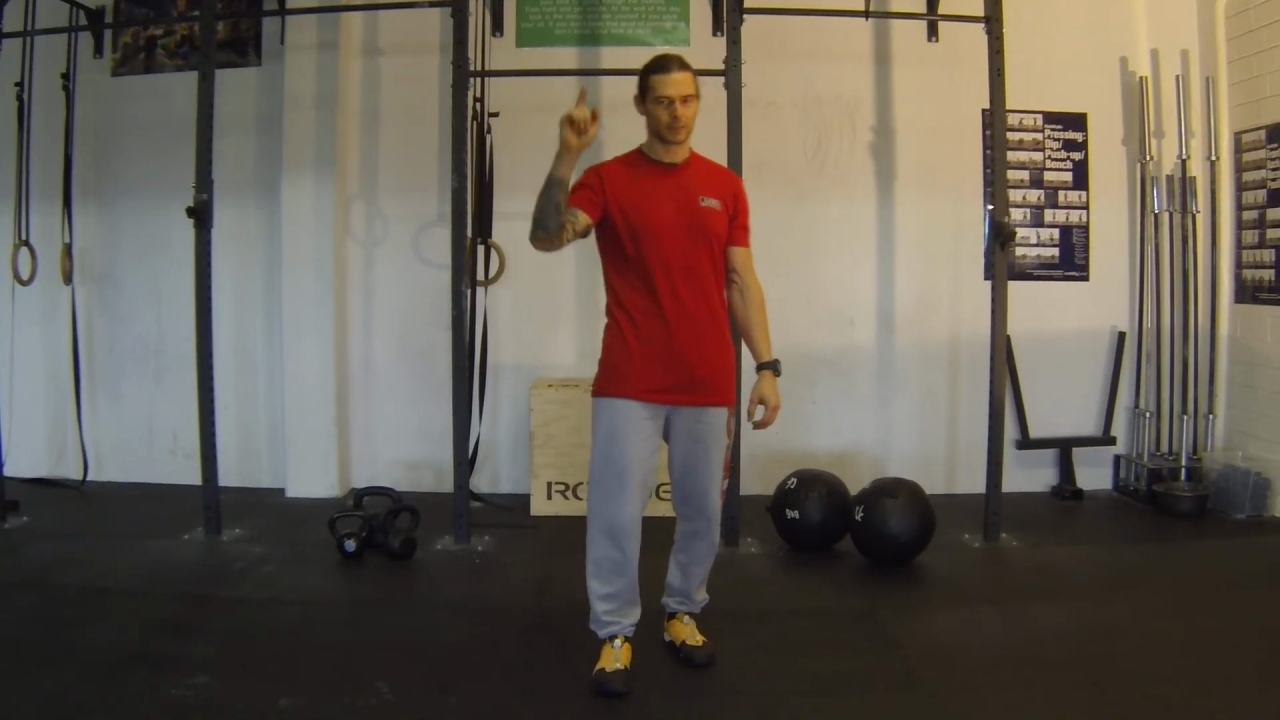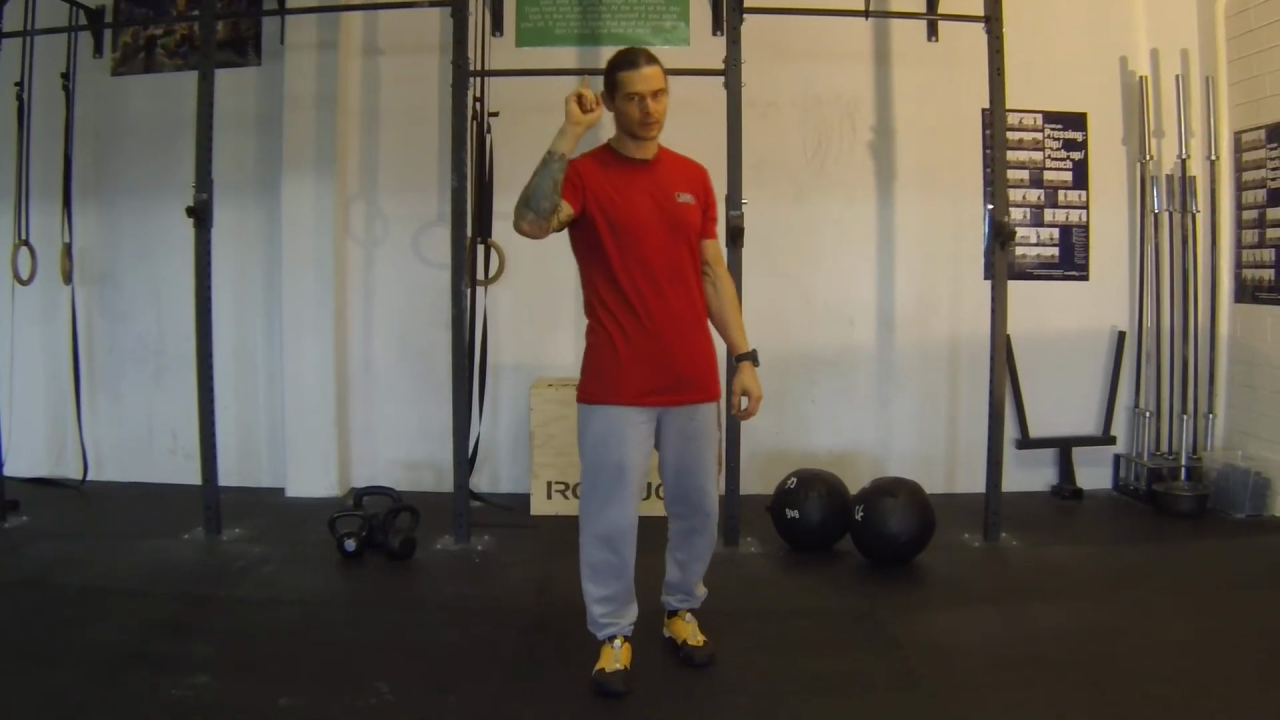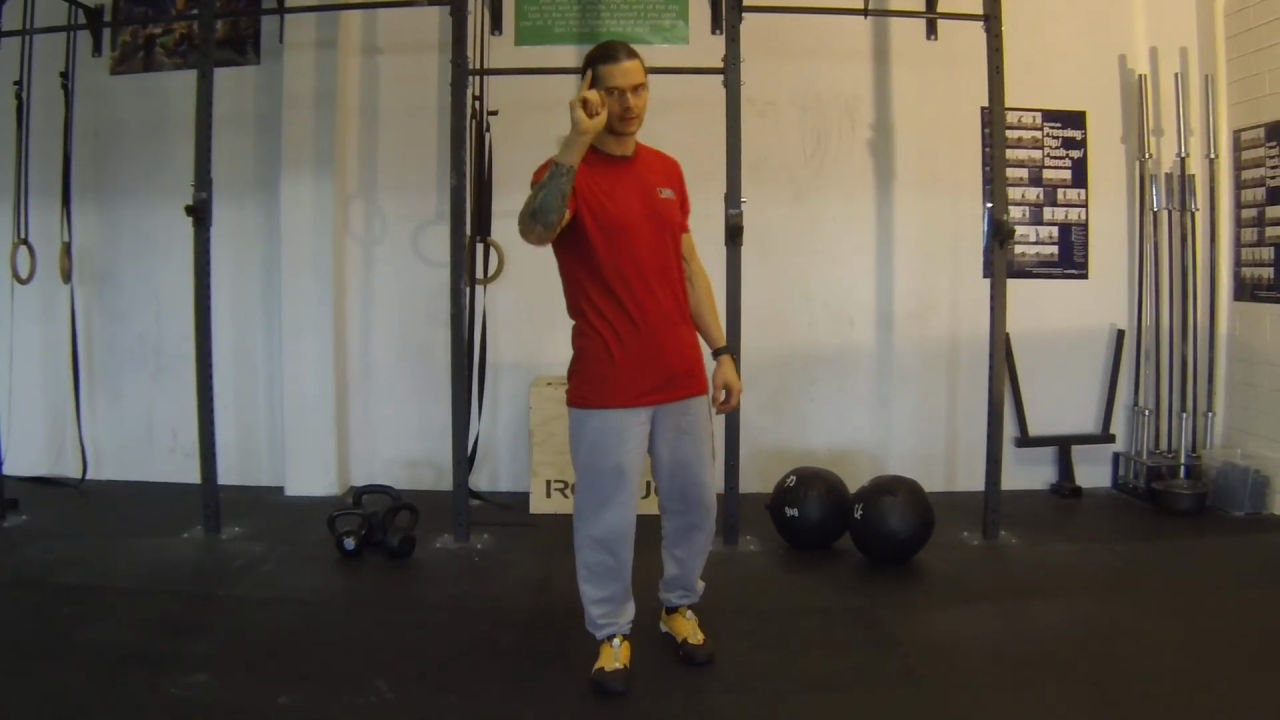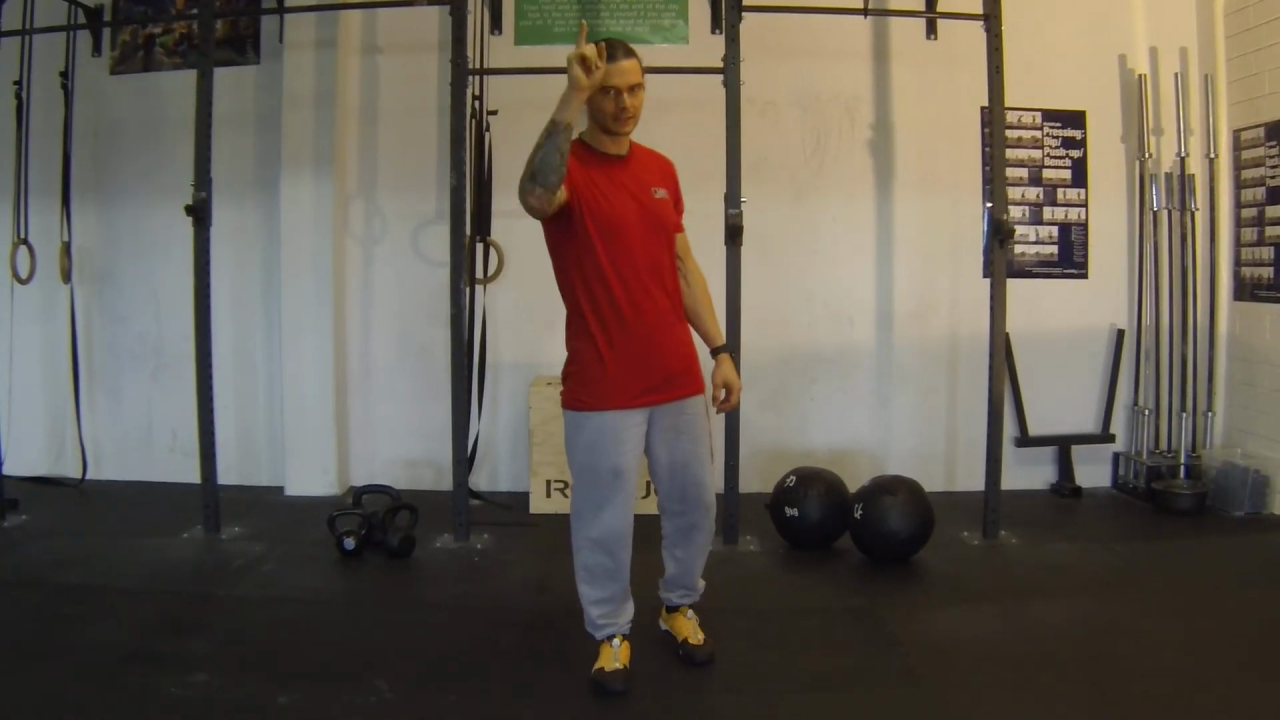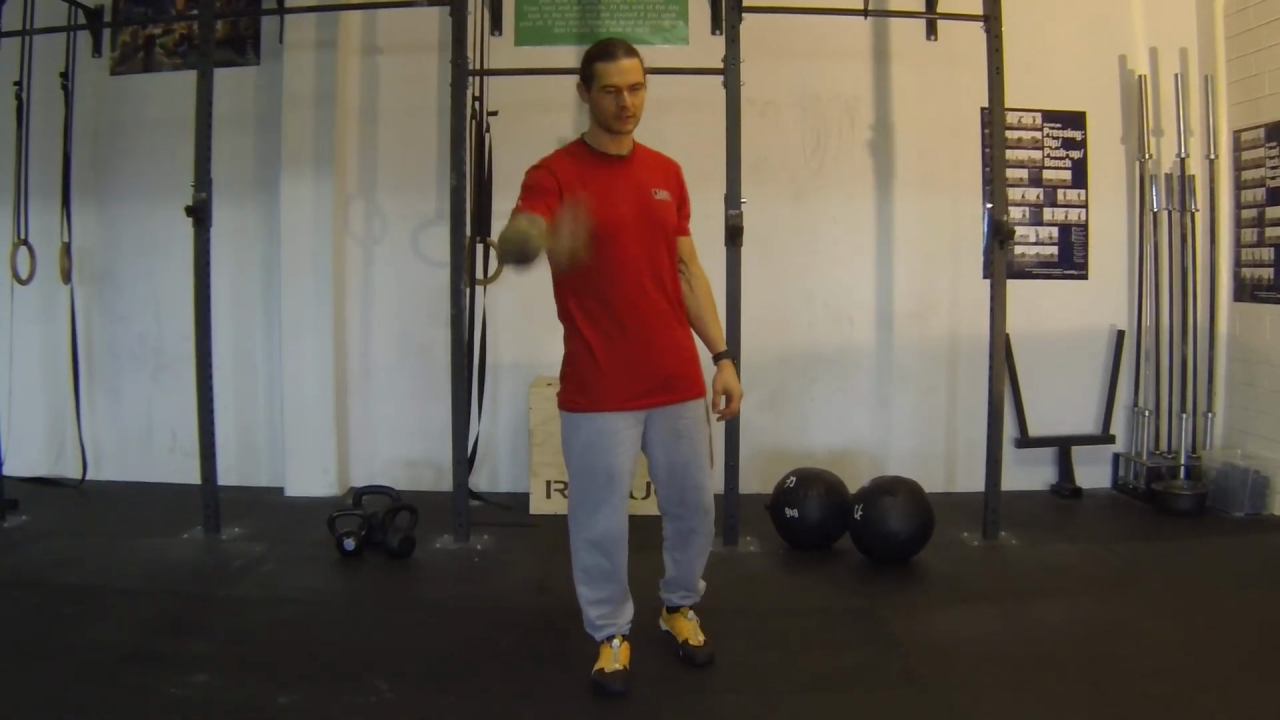
dt=0.4s
person 1, frame 1
left shoulder: (724, 185)
right shoulder: (606, 179)
left elbow: (741, 281)
right elbow: (547, 238)
left wrist: (766, 366)
right wrist: (566, 157)
left hip: (709, 382)
right hip: (629, 382)
left knee: (702, 509)
right knee: (616, 512)
left ankle: (683, 613)
right ankle: (615, 633)
person 1, frame 2
left shoulder: (693, 176)
right shoulder: (582, 174)
left elbow: (713, 273)
right elbow: (530, 222)
left wrist: (744, 357)
right wrist: (568, 134)
left hip: (693, 379)
right hip: (615, 385)
left knee: (698, 507)
right knee: (610, 515)
left ankle: (681, 610)
right ankle: (613, 634)
person 1, frame 3
left shoulder: (667, 171)
right shoulder: (564, 171)
left elbow: (688, 267)
right elbow: (535, 231)
left wrist: (720, 351)
right wrist: (577, 140)
left hip: (680, 377)
right hip: (606, 385)
left knee: (694, 502)
right knee: (606, 516)
left ankle: (680, 606)
right ankle: (611, 633)
person 1, frame 4
left shoulder: (661, 170)
right shoulder: (564, 167)
left elbow: (683, 267)
right elbow: (535, 196)
left wrist: (720, 350)
right wrist: (571, 97)
left hip: (677, 379)
right hip: (602, 387)
left knee: (693, 503)
right knee: (604, 519)
left ankle: (680, 606)
right ankle: (610, 633)
person 1, frame 5
left shoulder: (667, 172)
right shoulder: (553, 172)
left elbow: (689, 270)
right elbow: (512, 244)
left wrist: (722, 357)
right wrist: (547, 242)
left hip: (678, 380)
right hip: (598, 388)
left knee: (693, 506)
right knee: (600, 518)
left ankle: (680, 607)
right ankle: (611, 635)
